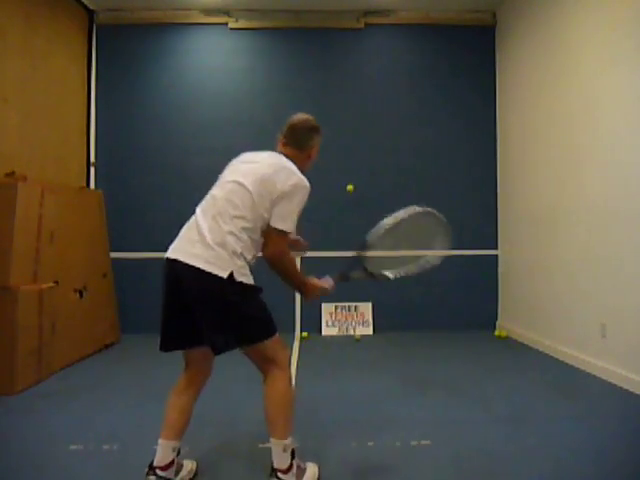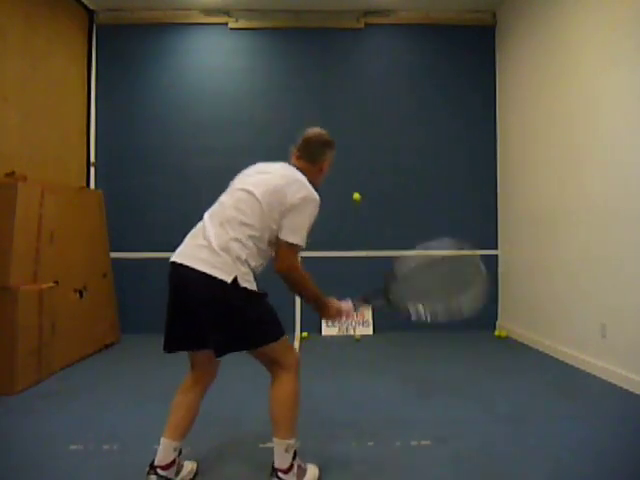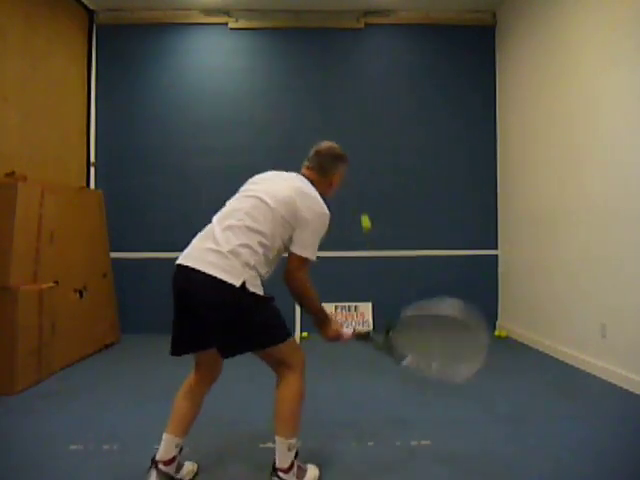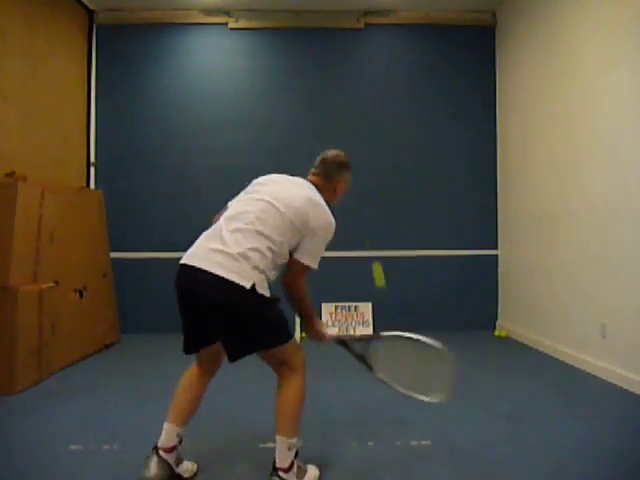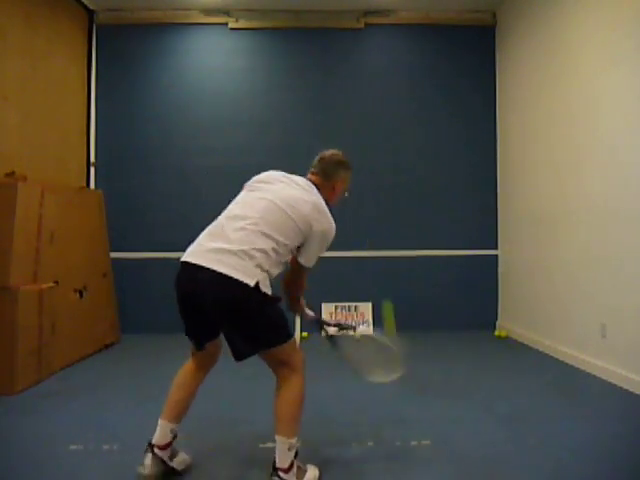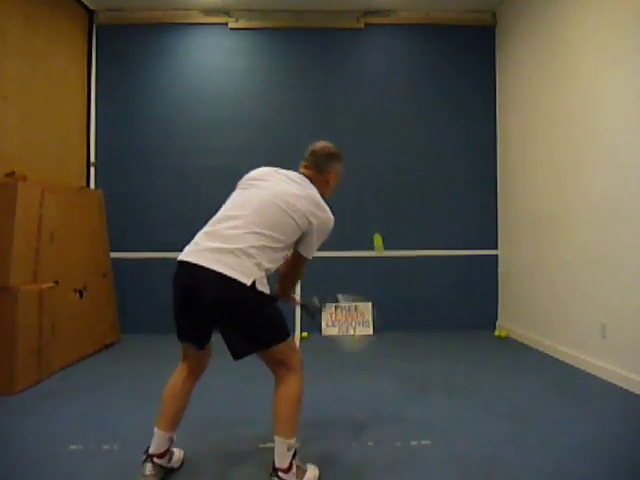
dt=0.1s
person 1, frame 1
left shoulder: (245, 159)
right shoulder: (296, 182)
right elbow: (274, 253)
left wrist: (273, 237)
right wrist: (307, 285)
left hip: (178, 261)
right hip: (219, 275)
left knee: (196, 371)
right knee: (276, 362)
person 1, frame 2
left shoulder: (257, 170)
right shoulder: (305, 195)
right elbow: (285, 266)
right wrist: (322, 305)
left hip: (184, 266)
right hip: (223, 279)
left knee: (201, 372)
right knee: (285, 364)
person 1, frame 3
left shoulder: (265, 177)
right shoulder: (317, 209)
right elbow: (295, 277)
right wrist: (326, 323)
left hip: (188, 268)
right hip: (227, 283)
left knee: (205, 371)
right knee: (291, 365)
person 1, frame 4
left shoulder: (269, 180)
right shoulder: (323, 218)
right elbow: (293, 283)
right wrist: (312, 324)
left hip: (192, 268)
right hip: (235, 285)
left knee: (206, 362)
right knee: (292, 365)
left ankle: (166, 452)
person 1, frame 5
left shoulder: (268, 177)
right shoulder: (324, 221)
right elbow: (295, 280)
right wrist: (296, 307)
left hip: (193, 266)
right hip: (238, 283)
left knee: (201, 359)
right knee: (291, 367)
left ankle: (159, 450)
person 1, frame 6
left shoulder: (260, 173)
right shoulder: (322, 214)
right elbow: (293, 270)
right wrist: (284, 293)
left hip: (189, 265)
right hip: (236, 282)
left knee: (192, 364)
right knee: (289, 366)
